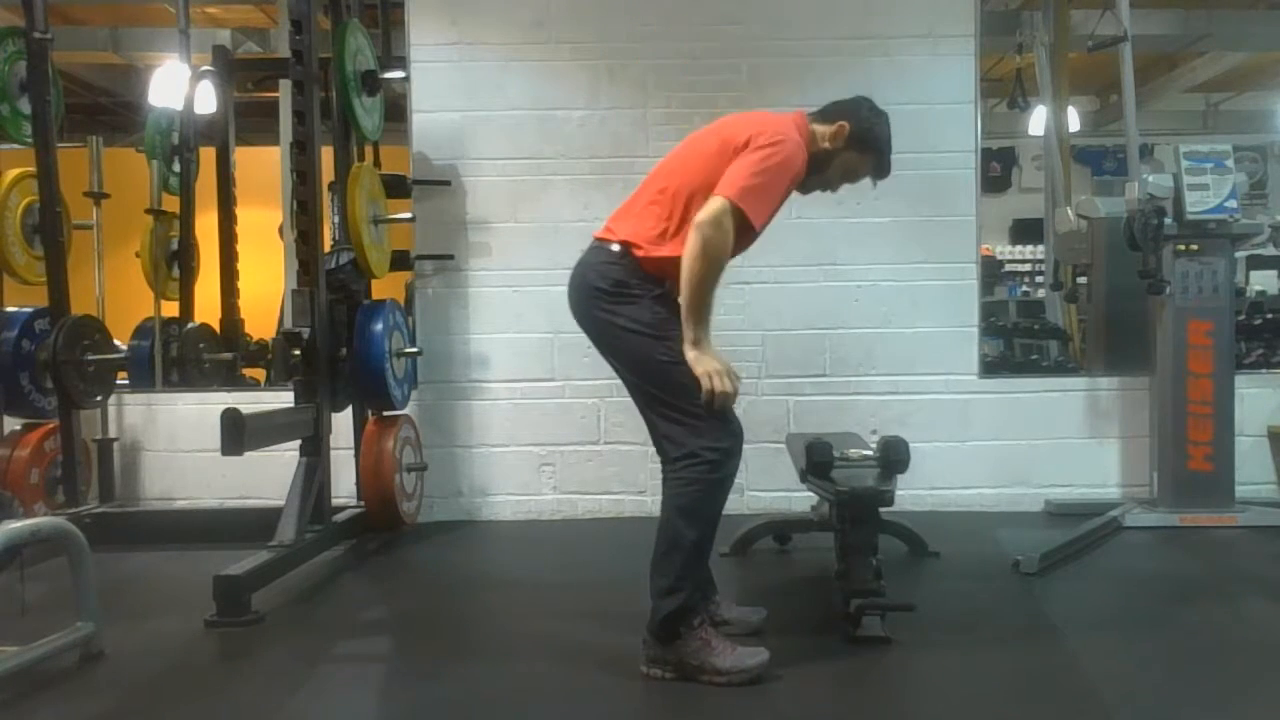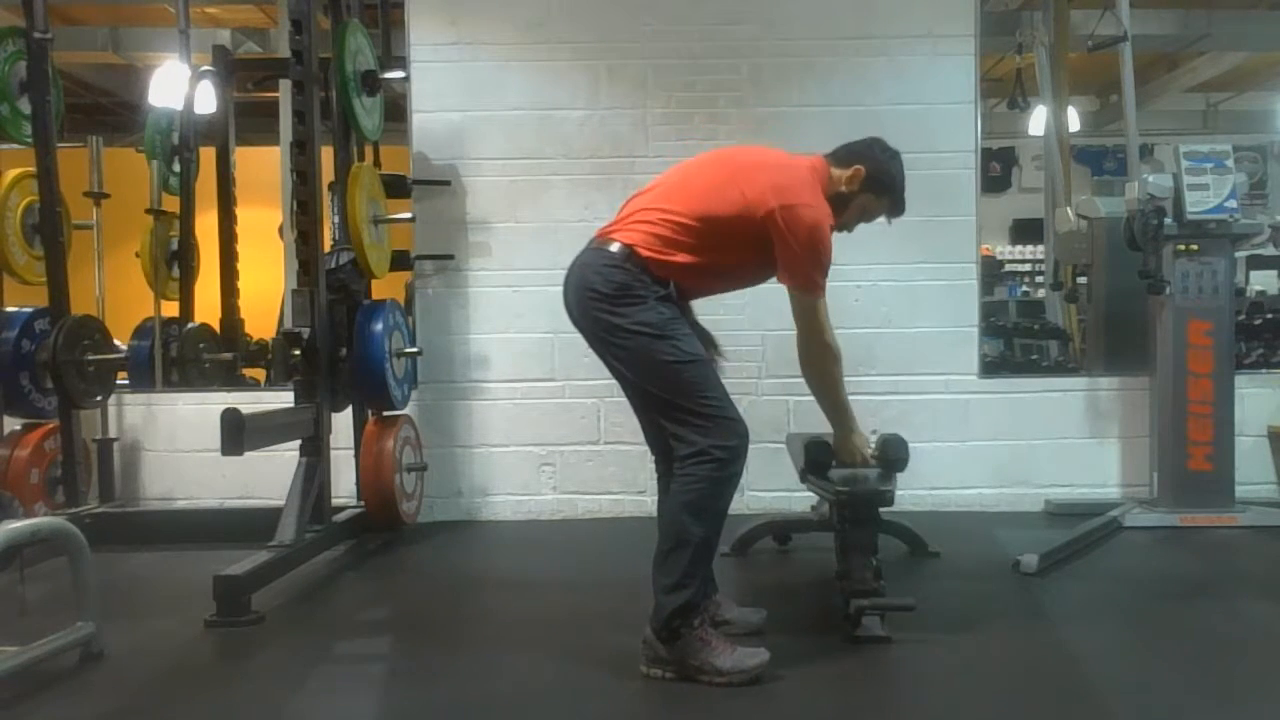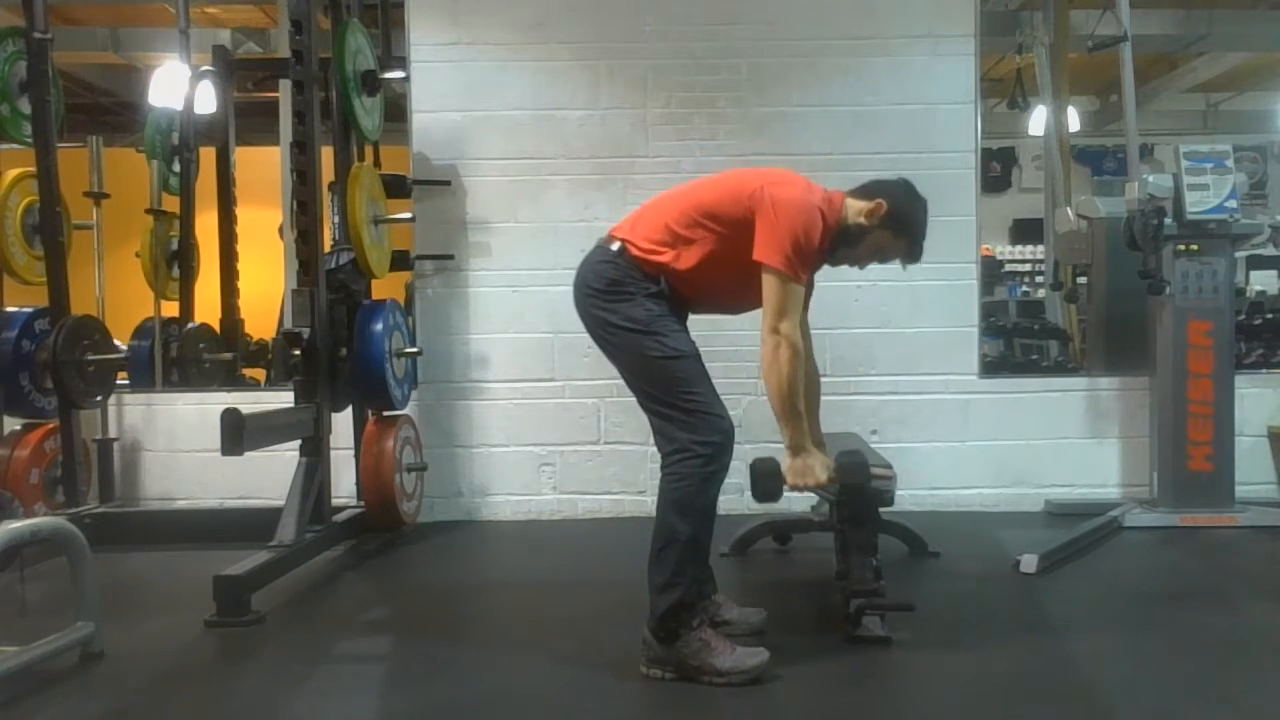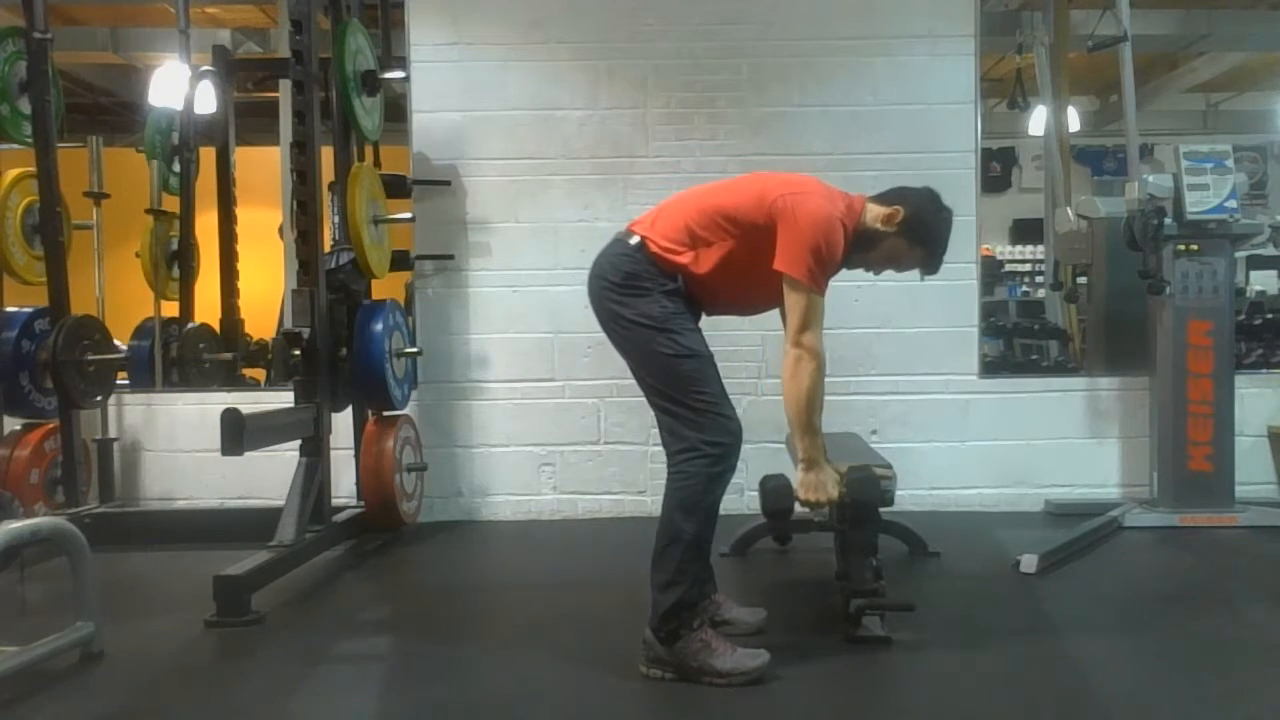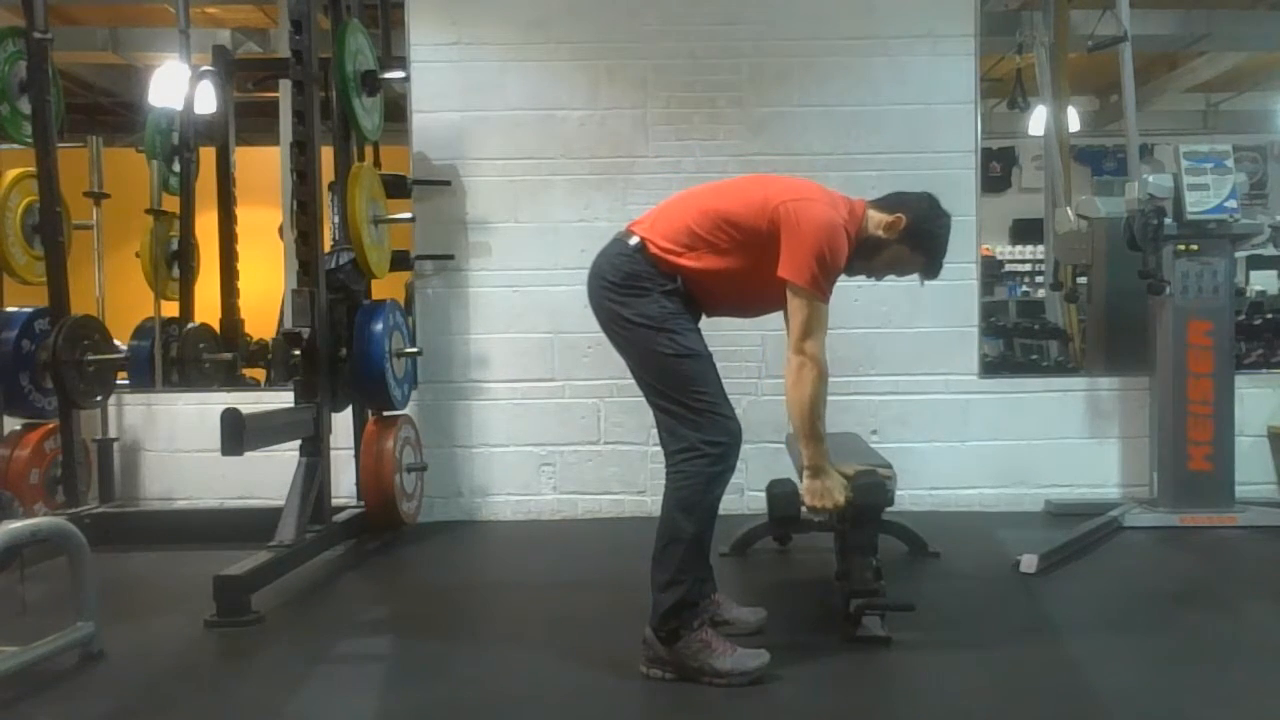
dt=0.7s
person 1, frame 1
left shoulder: (767, 135)
right shoulder: (785, 144)
right elbow: (708, 225)
left wrist: (690, 336)
right wrist: (696, 343)
left hip: (615, 279)
right hip: (623, 285)
left knee: (698, 442)
right knee: (711, 442)
left ankle: (694, 599)
right ankle: (674, 635)
person 1, frame 2
left shoulder: (776, 174)
right shoulder: (806, 207)
right elbow: (816, 343)
left wrist: (694, 337)
right wrist: (846, 430)
left hip: (598, 275)
right hip: (624, 286)
left knee: (688, 445)
right knee: (718, 443)
left ankle: (694, 599)
right ankle: (675, 635)
person 1, frame 3
left shoulder: (809, 230)
right shoulder: (799, 210)
left elbow: (799, 350)
right elbow: (779, 340)
left wrist: (815, 449)
right wrist: (799, 449)
left hip: (631, 286)
right hip: (621, 283)
left knee: (699, 440)
right knee: (703, 441)
left ankle: (695, 597)
right ankle: (673, 634)
person 1, frame 4
left shoulder: (824, 223)
right shoulder: (820, 219)
left elbow: (803, 347)
right elbow: (802, 349)
left wrist: (817, 456)
right wrist: (810, 463)
left hip: (644, 280)
right hip: (638, 279)
left knee: (706, 441)
right knee: (710, 443)
left ankle: (695, 597)
right ankle: (674, 635)
person 1, frame 5
left shoulder: (824, 224)
right shoulder: (822, 226)
left elbow: (805, 354)
right elbow: (805, 357)
left wrist: (820, 459)
right wrist: (816, 468)
left hip: (642, 278)
right hip: (638, 279)
left knee: (706, 441)
right knee: (709, 443)
left ankle: (696, 596)
right ankle: (675, 634)
